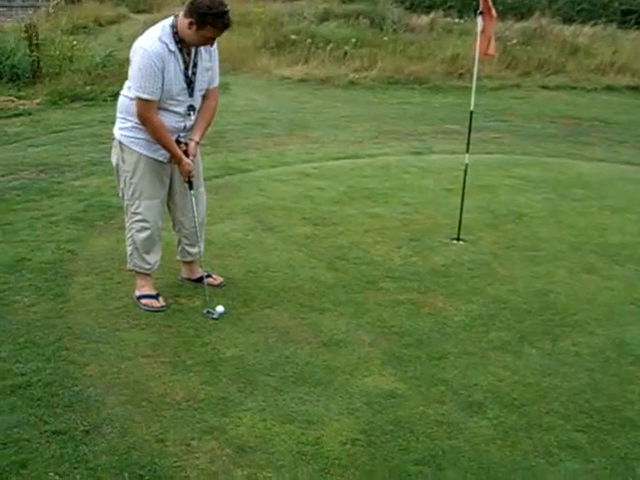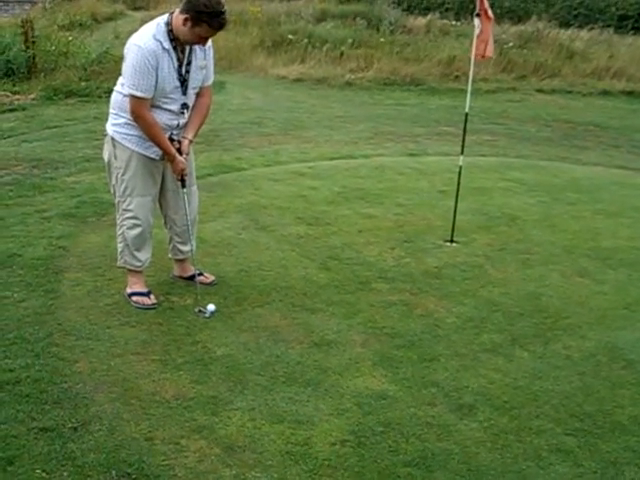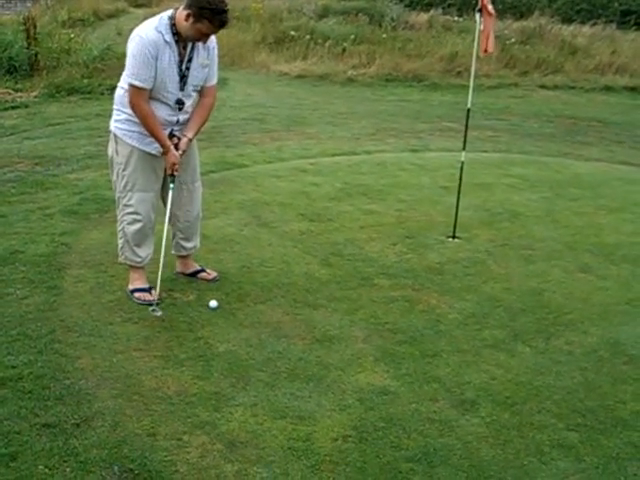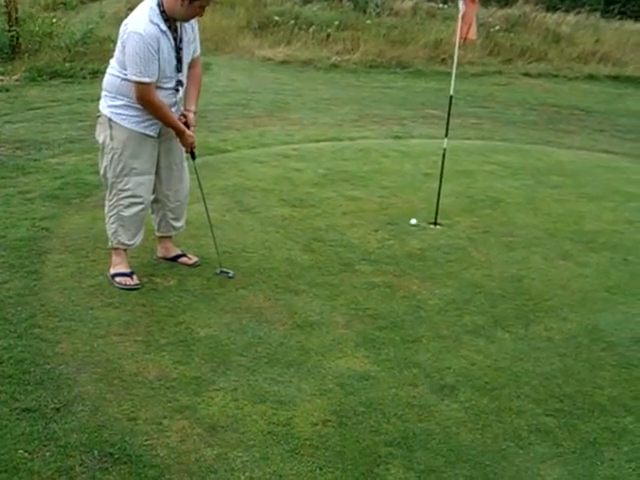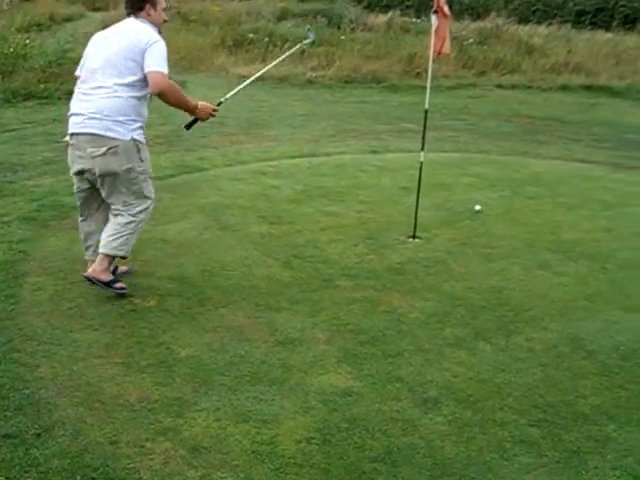
dt=1s
person 1, frame 1
left shoulder: (207, 45)
right shoulder: (151, 49)
left elbow: (210, 96)
right elbow: (146, 114)
left wrist: (194, 140)
right wrist: (178, 157)
left hip: (183, 140)
right hip: (142, 141)
left knee: (192, 207)
right knee: (145, 213)
left ankle: (190, 266)
right ankle: (143, 280)
person 1, frame 2
left shoulder: (201, 43)
right shoulder: (145, 46)
left elbow: (204, 95)
right elbow: (140, 112)
left wrist: (187, 138)
right wrist: (171, 155)
left hip: (176, 137)
right hip: (135, 138)
left knee: (184, 205)
right knee: (137, 210)
left ankle: (182, 264)
right ankle: (135, 278)
person 1, frame 3
left shoulder: (207, 42)
right shoulder: (147, 39)
left elbow: (207, 95)
right elbow: (137, 102)
left wrist: (187, 137)
right wrist: (166, 148)
left hip: (179, 134)
right hip: (137, 135)
left knee: (187, 202)
right knee: (137, 207)
left ankle: (184, 260)
right ankle: (136, 273)
person 1, frame 4
right shoulder: (142, 31)
left elbow: (194, 64)
right elbow: (145, 95)
left wrist: (189, 111)
right wrist: (181, 130)
left hip: (165, 116)
right hip: (127, 119)
left knee: (174, 184)
right knee: (130, 191)
left ankle: (165, 244)
right ankle: (119, 258)
person 1, frame 5
left shoulder: (100, 37)
right shoulder: (148, 39)
left elbow: (82, 83)
right elbow: (159, 85)
right wrist: (195, 108)
left hip: (80, 133)
right hip: (115, 138)
left knee: (93, 205)
right knee: (133, 204)
left ankle: (99, 263)
right ankle: (101, 268)
